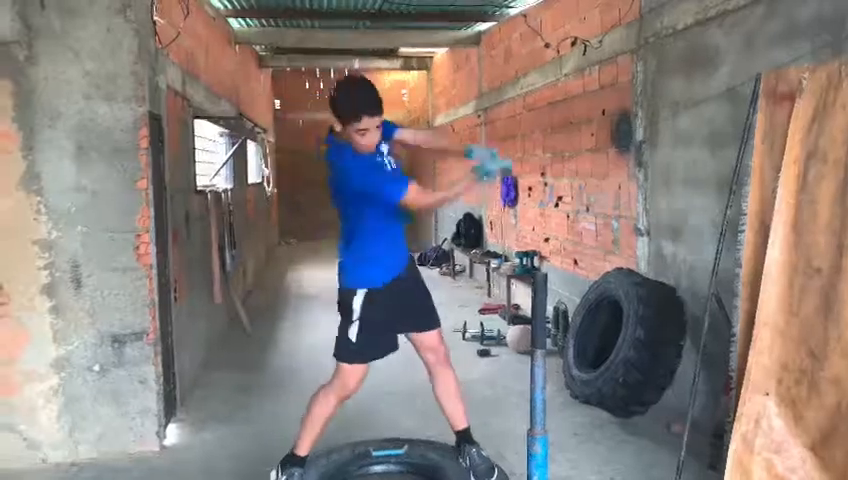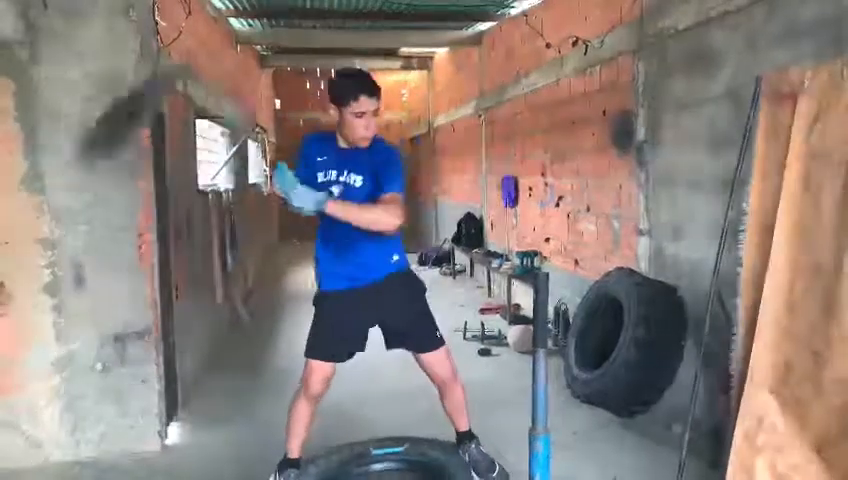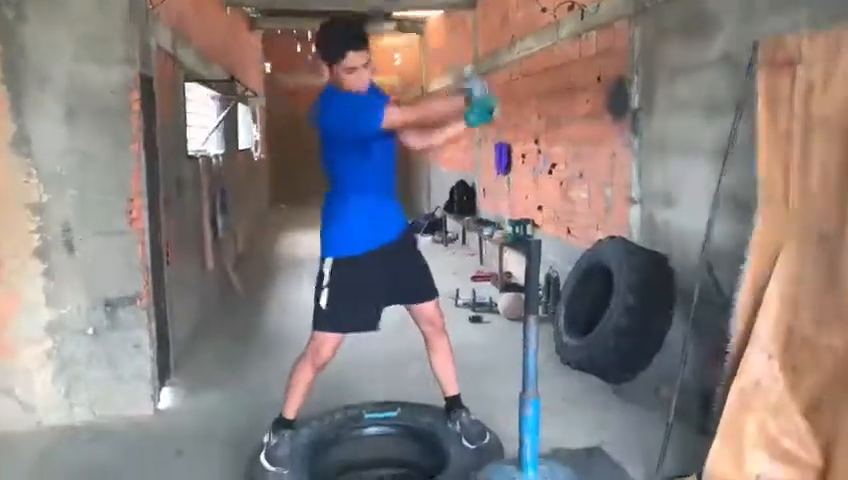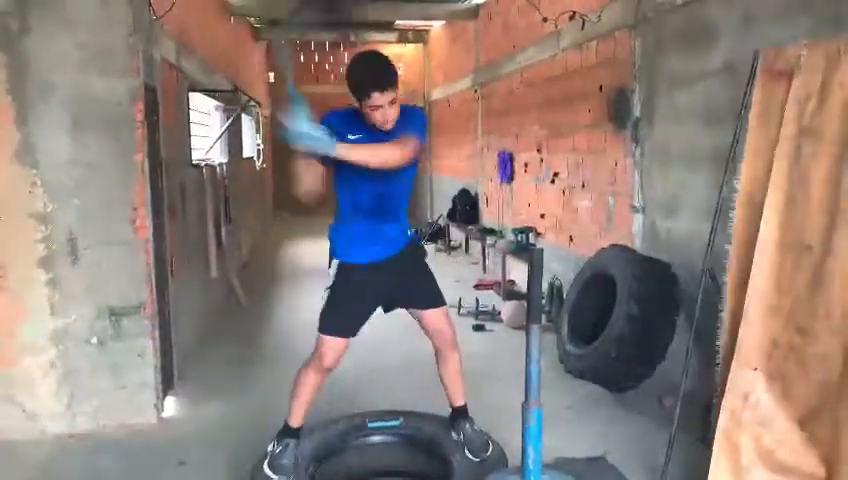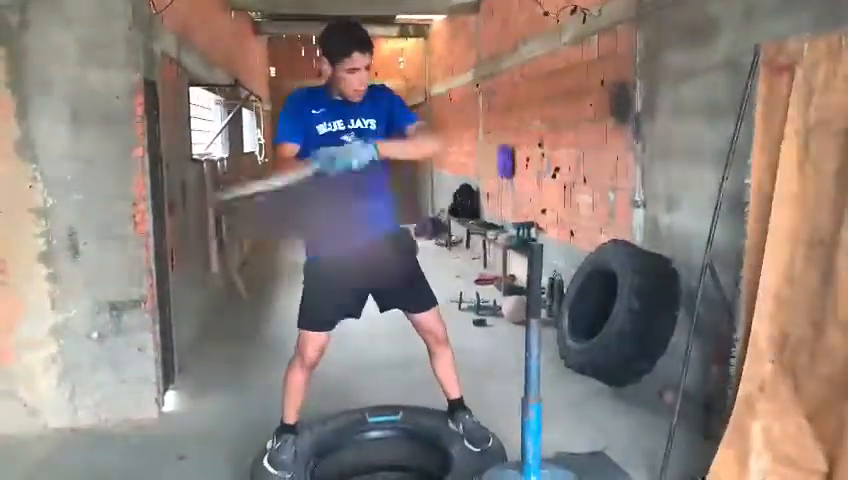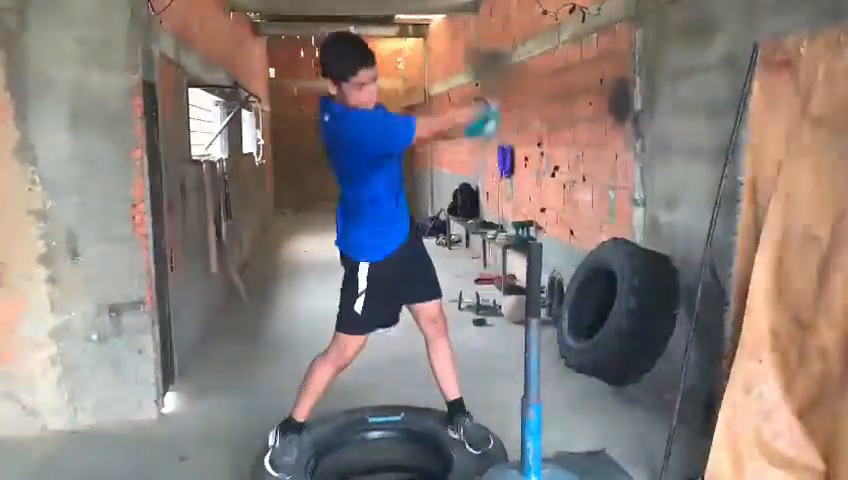
dt=0.7s
person 1, frame 1
left shoulder: (371, 133)
right shoulder: (354, 165)
left elbow: (417, 138)
right elbow: (421, 201)
left wrist: (465, 152)
right wrist: (473, 176)
left hip: (398, 267)
right hip: (366, 280)
left knee: (437, 355)
right knee: (346, 381)
left ankle: (466, 445)
person 1, frame 2
left shoulder: (385, 156)
right shoulder: (314, 146)
left elbow: (390, 219)
right elbow: (301, 196)
left wrist: (323, 201)
right wrist: (288, 185)
left hip: (392, 281)
right hip: (339, 289)
left knee: (444, 374)
right knee: (313, 385)
left ankle: (467, 443)
person 1, frame 3
left shoulder: (371, 97)
right shoulder: (332, 104)
left elbow: (418, 141)
right elbow: (412, 114)
left wrist: (467, 117)
right wrist: (464, 101)
left hip: (394, 235)
right hip: (348, 247)
left knee: (433, 323)
right knee: (321, 350)
left ankle: (456, 409)
right ankle: (283, 429)
person 1, frame 4
left shoulder: (412, 118)
right shoulder: (337, 122)
left elbow: (396, 156)
right elbow: (308, 185)
left wrist: (335, 148)
right wrist: (314, 147)
left hip: (400, 249)
right hip: (355, 259)
left knee: (445, 336)
right knee: (325, 357)
left ankle: (460, 419)
right ankle: (288, 438)
person 1, frame 5
left shoulder: (384, 100)
right shoulder: (300, 106)
left elbow: (429, 144)
right elbow: (285, 170)
left wrist: (375, 148)
right wrist: (321, 163)
left hip: (386, 241)
right hip: (330, 250)
left knee: (435, 332)
right knee: (308, 352)
left ankle: (459, 412)
right ankle: (286, 434)
person 1, frame 6
left shoulder: (360, 101)
right shoulder: (354, 126)
left elbow: (415, 125)
right elbow: (431, 128)
left wrist: (466, 113)
right wrist: (479, 110)
left hip: (401, 234)
right hip: (370, 251)
left knee: (435, 323)
right knee: (344, 350)
left ankle: (457, 415)
right ankle: (290, 430)
